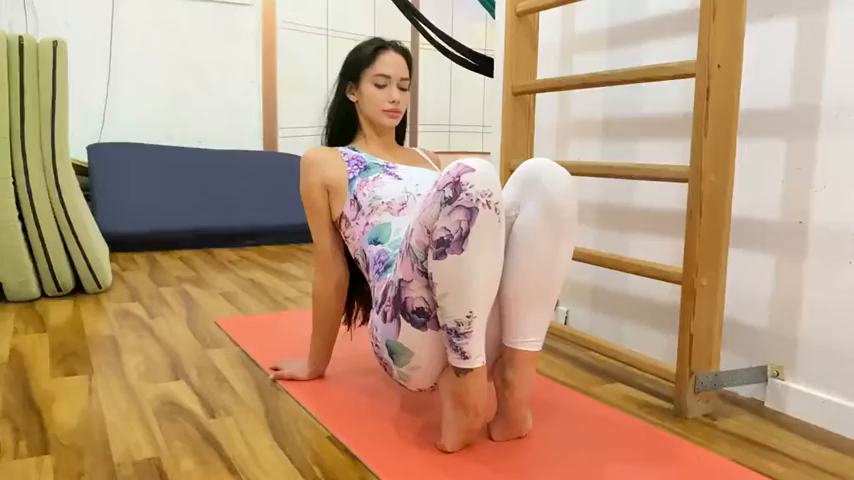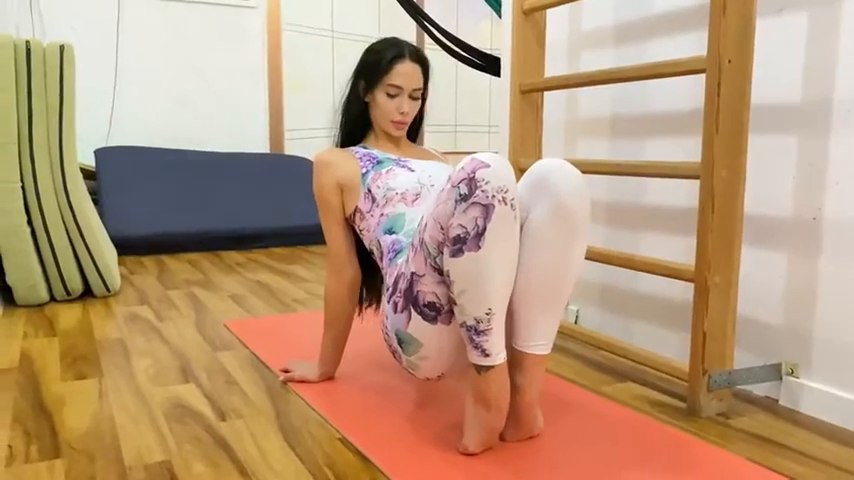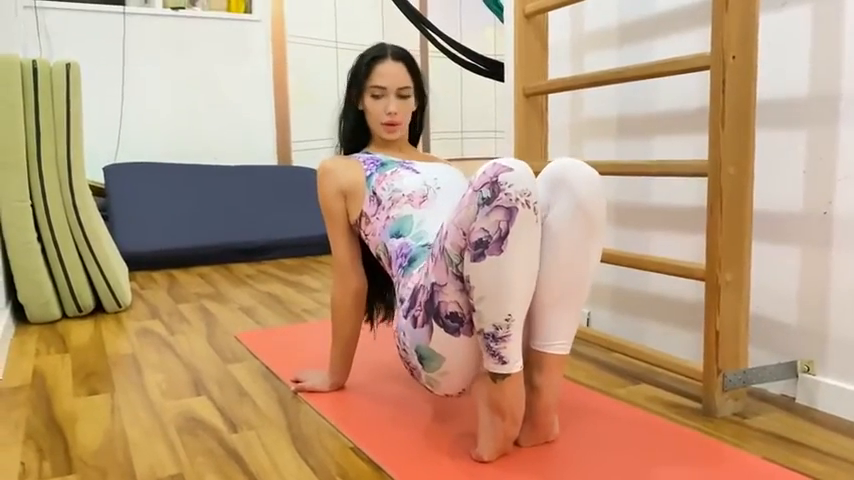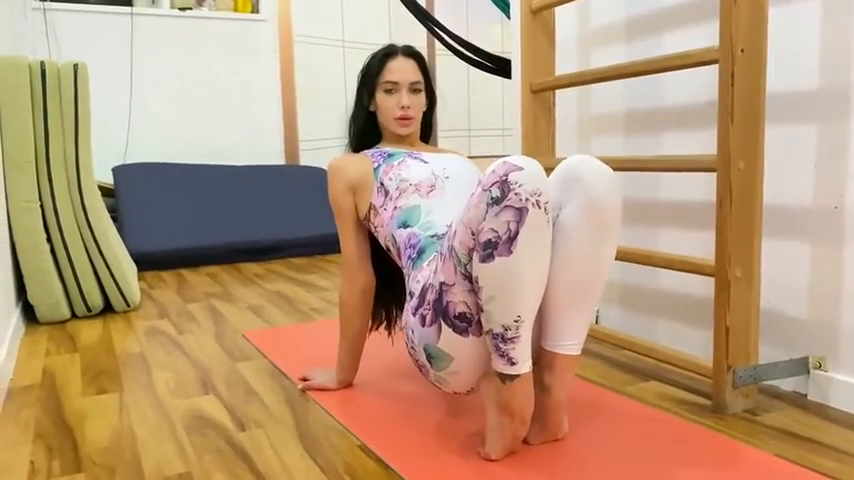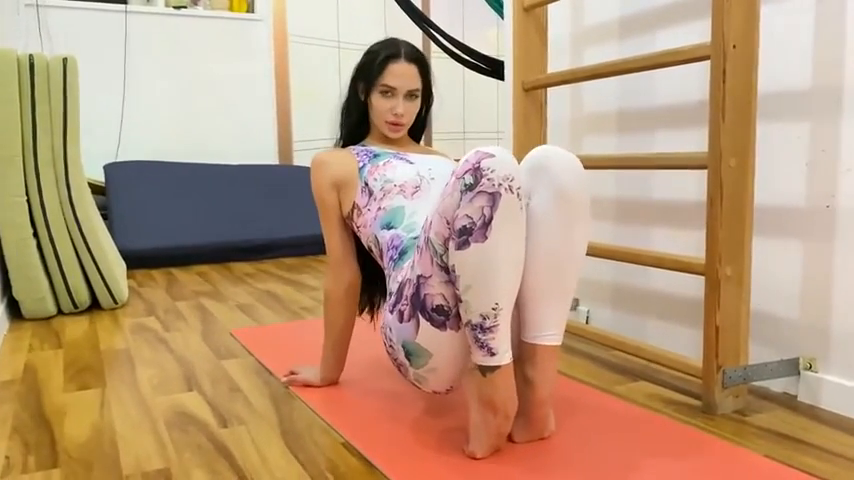
dt=1s
person 1, frame 1
left shoulder: (425, 160)
right shoulder: (323, 164)
right elbow: (331, 272)
left hip: (470, 320)
right hip: (412, 339)
left knee: (543, 177)
right knee: (469, 178)
left ankle: (514, 383)
right ankle: (463, 382)
person 1, frame 2
left shoulder: (435, 158)
right shoulder: (335, 164)
right elbow: (344, 270)
left hip: (483, 304)
right hip: (422, 323)
left knee: (556, 177)
right knee: (485, 170)
left ankle: (523, 386)
right ankle: (487, 378)
person 1, frame 3
left shoulder: (441, 165)
right shoulder: (340, 173)
right elbow: (350, 279)
left hip: (502, 315)
right hip: (437, 330)
left knee: (571, 177)
right knee: (506, 177)
left ankle: (541, 388)
right ankle: (500, 389)
person 1, frame 4
left shoulder: (457, 160)
right shoulder: (350, 170)
right elbow: (359, 277)
left hip: (515, 314)
right hip: (446, 327)
left knee: (586, 175)
right knee: (516, 175)
left ankle: (550, 389)
right ankle: (508, 390)
person 1, frame 5
left shoulder: (441, 160)
right shoulder: (335, 165)
right elbow: (344, 274)
left hip: (494, 313)
right hip: (426, 332)
left knee: (552, 165)
right knee: (489, 167)
left ankle: (535, 385)
right ankle: (491, 387)
